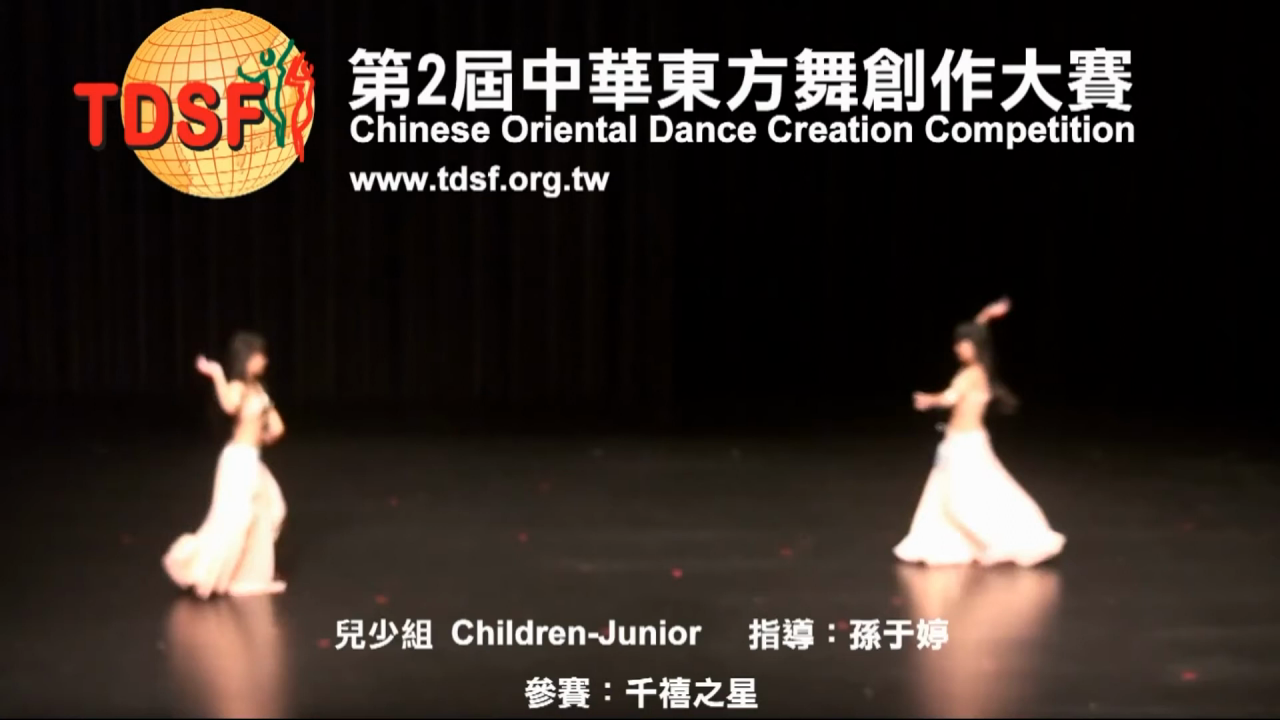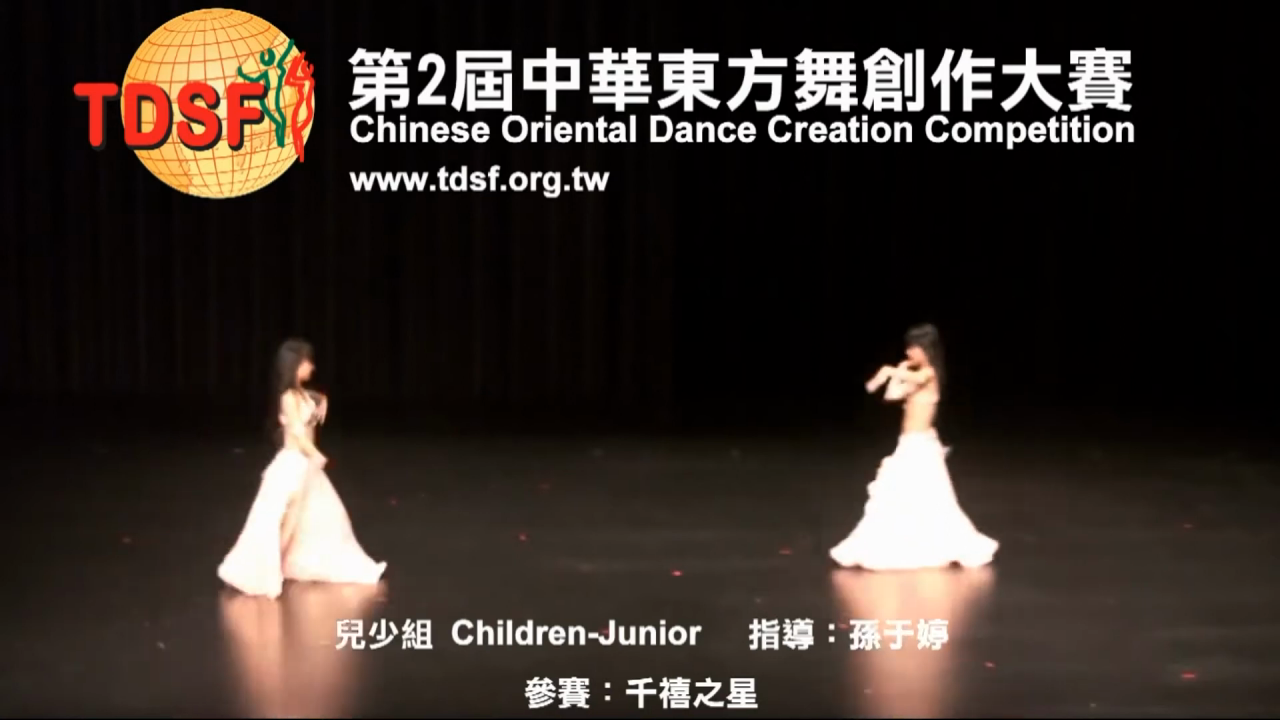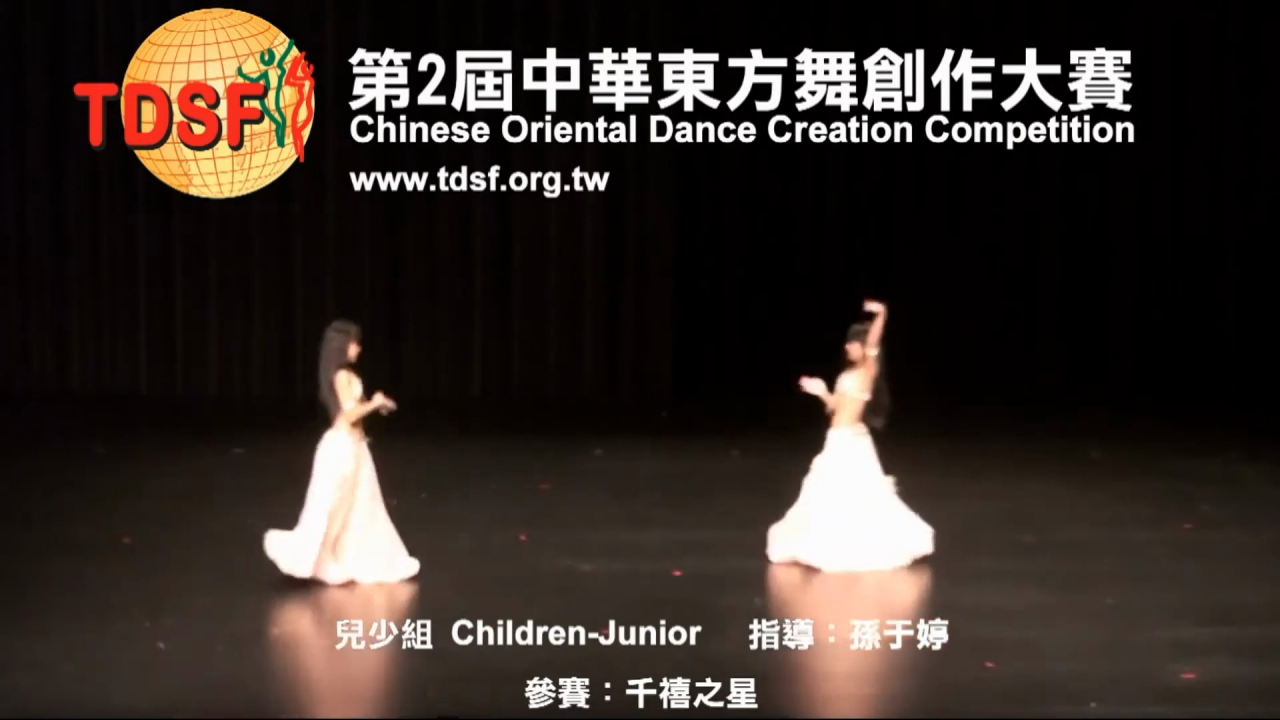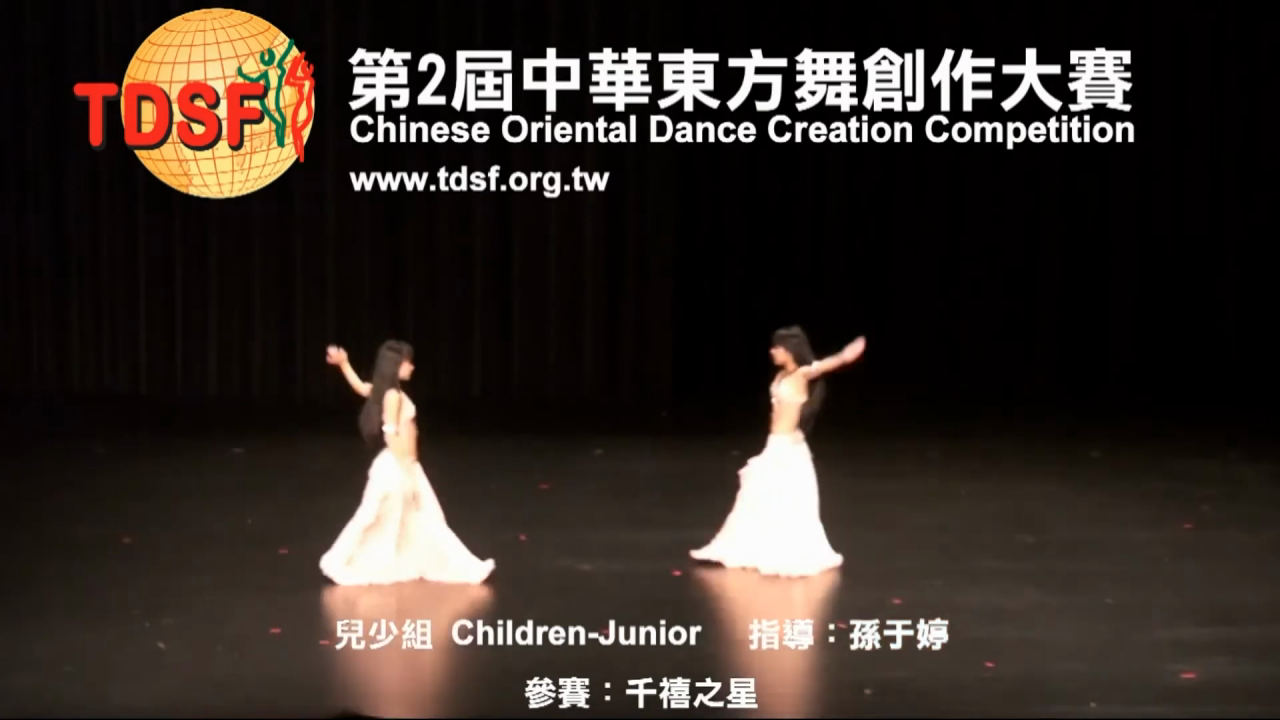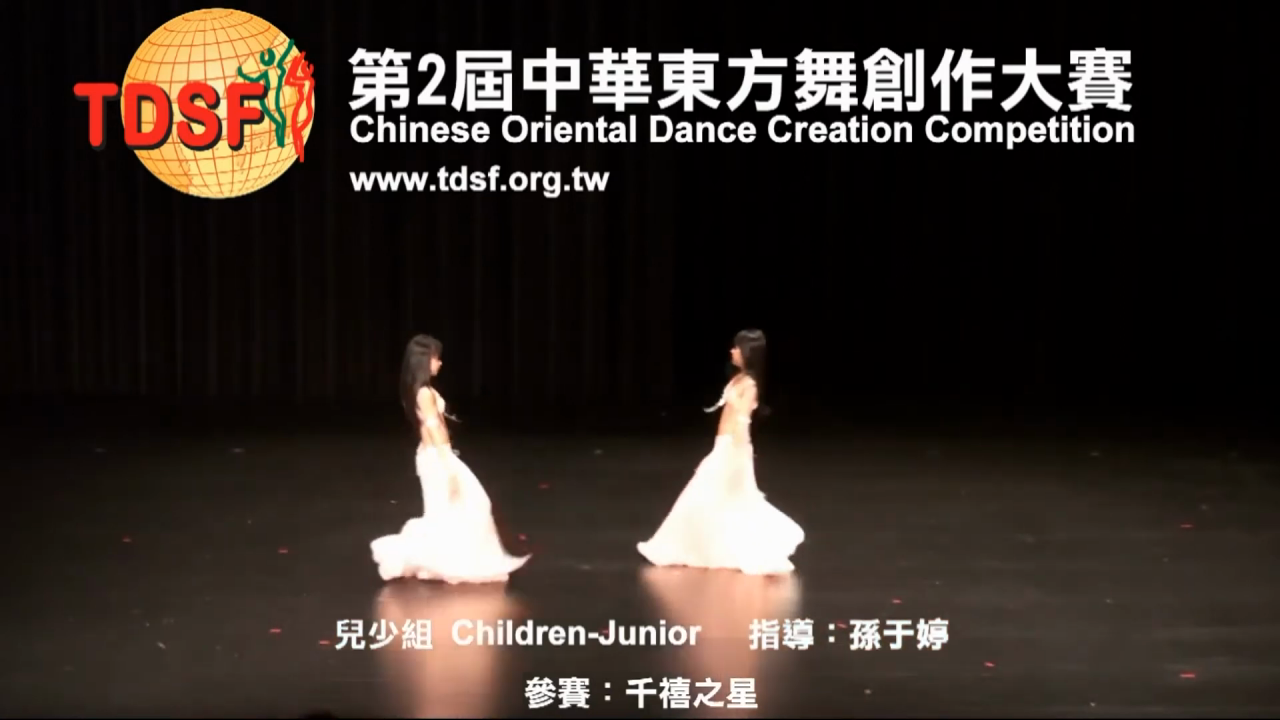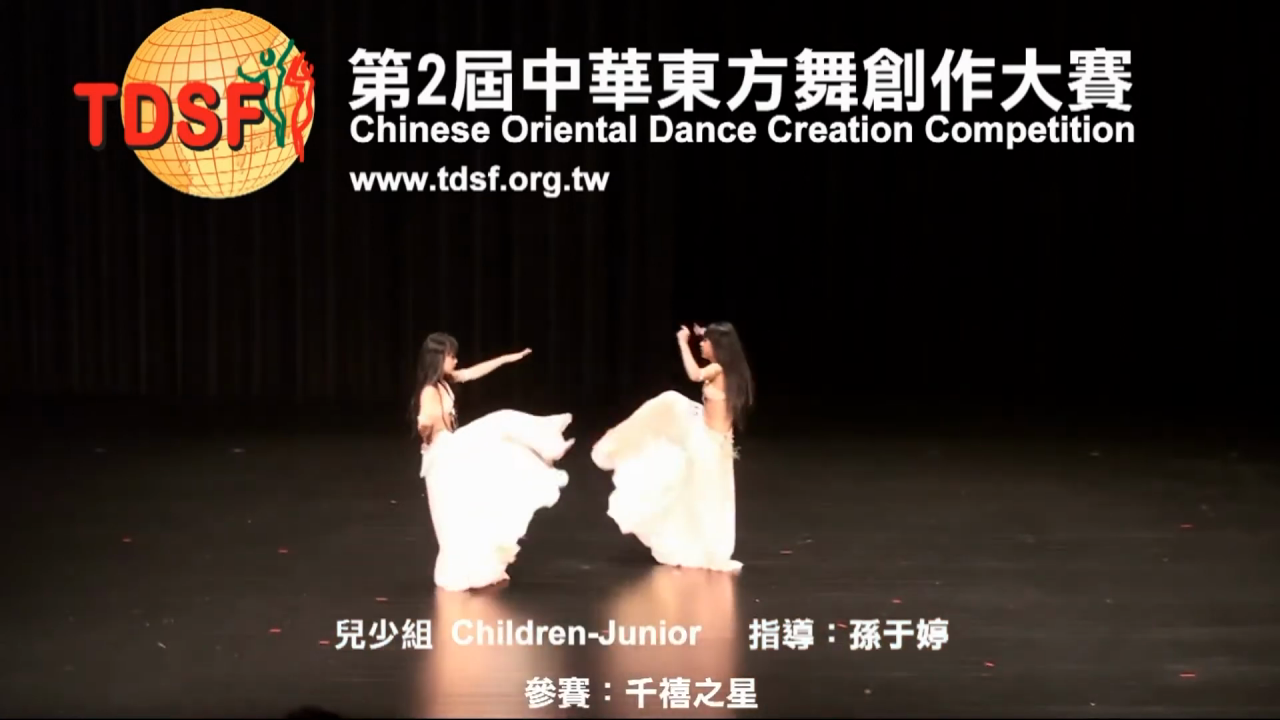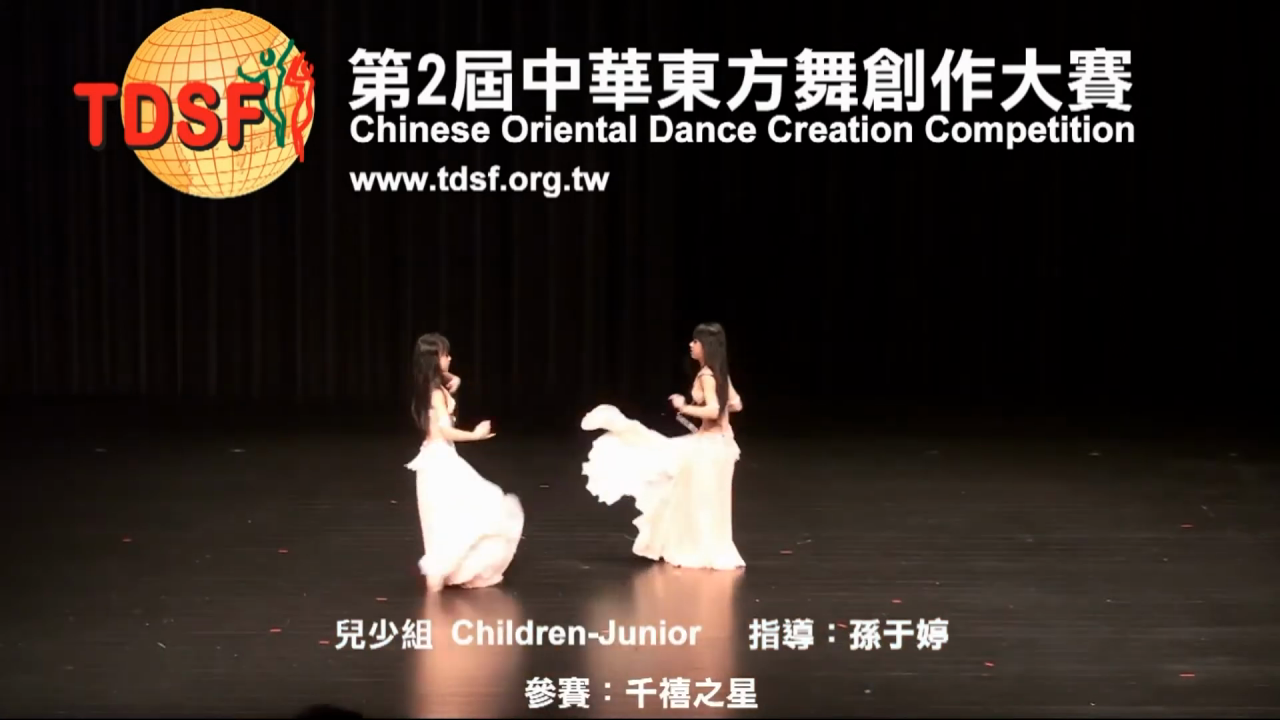
dt=0.3s
person 1, frame 1
left shoulder: (256, 387)
right shoulder: (237, 386)
left elbow: (271, 415)
right elbow: (230, 407)
left wrist: (274, 427)
right wrist: (217, 376)
left hip: (250, 459)
right hip: (240, 458)
left knee: (266, 512)
right knee: (237, 517)
left ankle: (249, 576)
person 1, frame 2
left shoulder: (301, 393)
right shoulder: (289, 397)
right elbow: (297, 434)
left wrist: (320, 402)
right wrist: (315, 454)
left hip: (305, 464)
right hip: (293, 463)
left knee: (325, 515)
right knee: (274, 519)
left ankle: (335, 567)
right ankle: (255, 577)
person 1, frame 3
left shoulder: (341, 372)
right shoulder: (343, 376)
right elbow: (352, 412)
right wrist: (375, 403)
left hip: (352, 446)
right hip: (340, 446)
left knee: (360, 505)
right knee: (332, 504)
left ankle: (364, 565)
person 1, frame 4
left shoulder: (386, 390)
right shoulder: (392, 396)
left elbow: (361, 386)
right elbow: (391, 435)
left wrist: (343, 363)
left hip: (408, 467)
right hip: (396, 467)
left knee: (426, 520)
right knee: (377, 519)
right ankle: (348, 568)
person 1, frame 5
left shoulder: (421, 389)
right shoulder: (424, 392)
right elbow: (432, 427)
right wrist: (447, 466)
left hip: (437, 455)
right hip: (436, 455)
left knee: (459, 508)
right knee: (462, 508)
person 1, frame 6
left shoulder: (444, 380)
right shoulder: (430, 390)
left elbow: (471, 373)
right elbow: (423, 423)
left wrist: (506, 358)
right wrist: (429, 420)
left hip: (452, 449)
right hip: (441, 454)
right knee: (455, 512)
person 1, frame 7
left shoulder: (436, 383)
right shoulder: (435, 391)
left elbow: (447, 376)
right elbow: (445, 430)
left wrist: (451, 380)
right wrist: (474, 434)
left hip: (444, 454)
right hip: (437, 456)
left knee: (476, 506)
right knee: (447, 515)
left ankle: (465, 569)
right ankle: (440, 568)
person 2, frame 1
left shoulder: (975, 372)
right shoulder: (971, 370)
left elbow: (949, 399)
right elbow: (971, 334)
left wrist: (928, 399)
right wrist: (985, 317)
left hip: (968, 444)
right hip: (957, 443)
left knee: (975, 498)
right knee: (943, 497)
person 2, frame 2
left shoulder: (929, 375)
right shoulder: (915, 376)
left elbow: (910, 377)
right elbow: (892, 394)
left wrist: (887, 371)
right wrist: (896, 372)
left hip: (918, 446)
right hip: (910, 445)
right knee: (900, 499)
person 2, frame 3
left shoulder: (868, 370)
right shoulder: (848, 373)
left elbow: (873, 345)
left wrist: (880, 317)
right wrist: (822, 391)
left hip: (850, 441)
right hip: (839, 440)
left knee: (865, 496)
right knee: (834, 495)
person 2, frame 4
left shoulder: (802, 375)
right shoulder: (781, 376)
left elbow: (821, 366)
left wrist: (845, 356)
left hip: (787, 447)
right hip: (777, 446)
left knee: (787, 504)
right knee: (758, 498)
person 2, frame 5
left shoulder: (748, 385)
right shoulder: (740, 379)
left elbow: (741, 421)
left wrist: (736, 460)
left hip: (732, 447)
right hip: (725, 445)
left knee: (728, 504)
person 2, frame 6
left shoulder: (718, 369)
right shoulder: (730, 368)
left elbow: (695, 374)
left wrist: (683, 343)
right wrist: (707, 335)
left hip: (710, 441)
right hip: (700, 434)
left knee: (705, 498)
left ankle: (712, 555)
person 2, frame 7
left shoulder: (708, 376)
right shoulder: (717, 373)
left elbow: (713, 412)
right elbow: (736, 405)
left wrist: (685, 407)
left hip: (711, 444)
right hip: (706, 441)
left knee: (704, 500)
left ankle: (707, 555)
